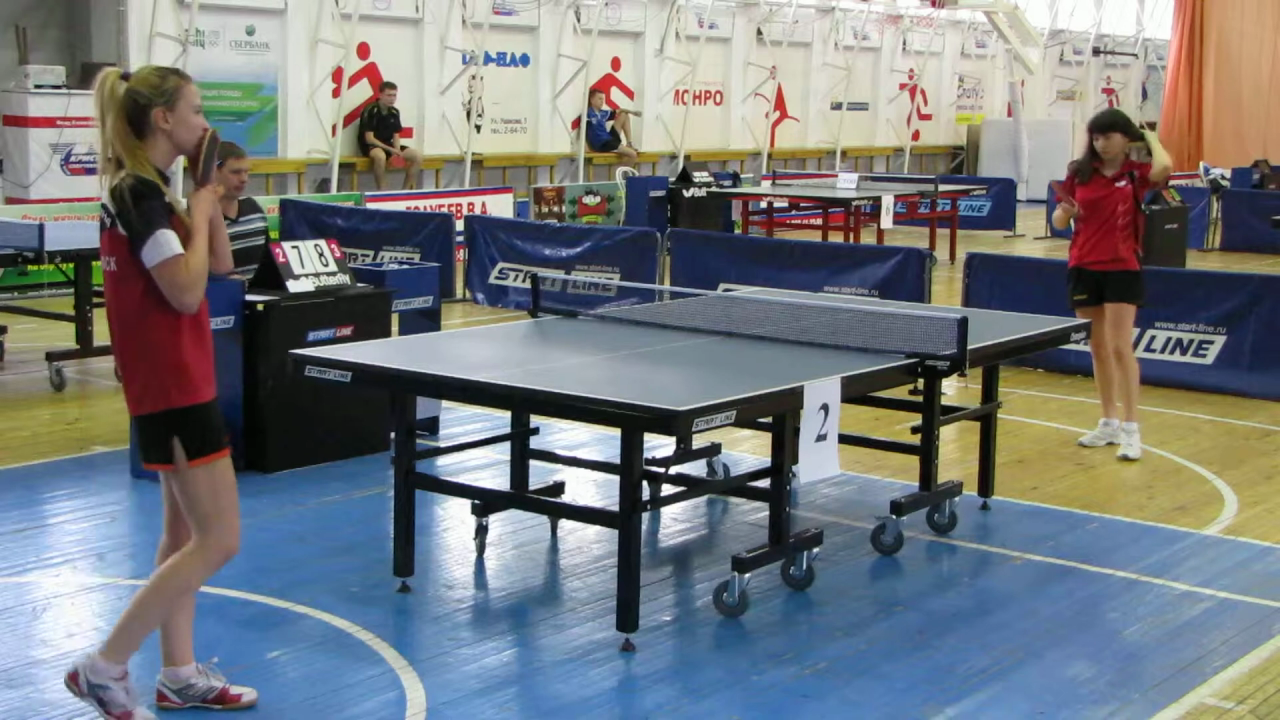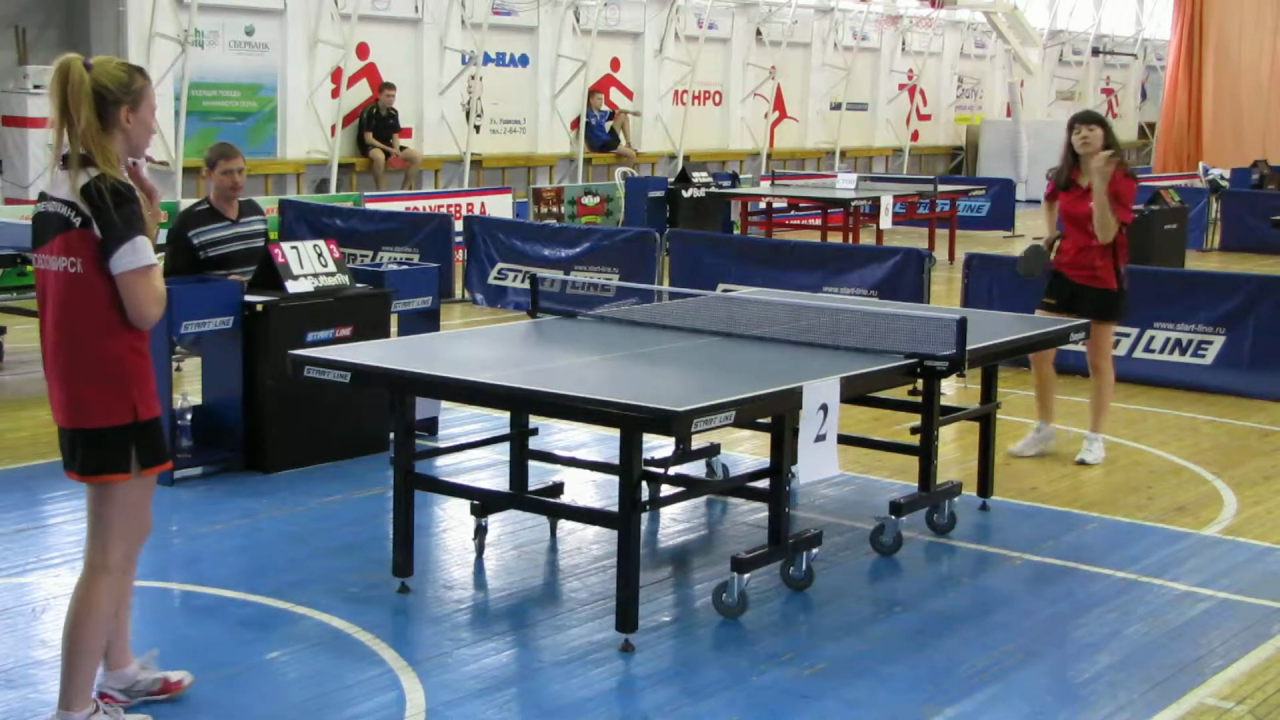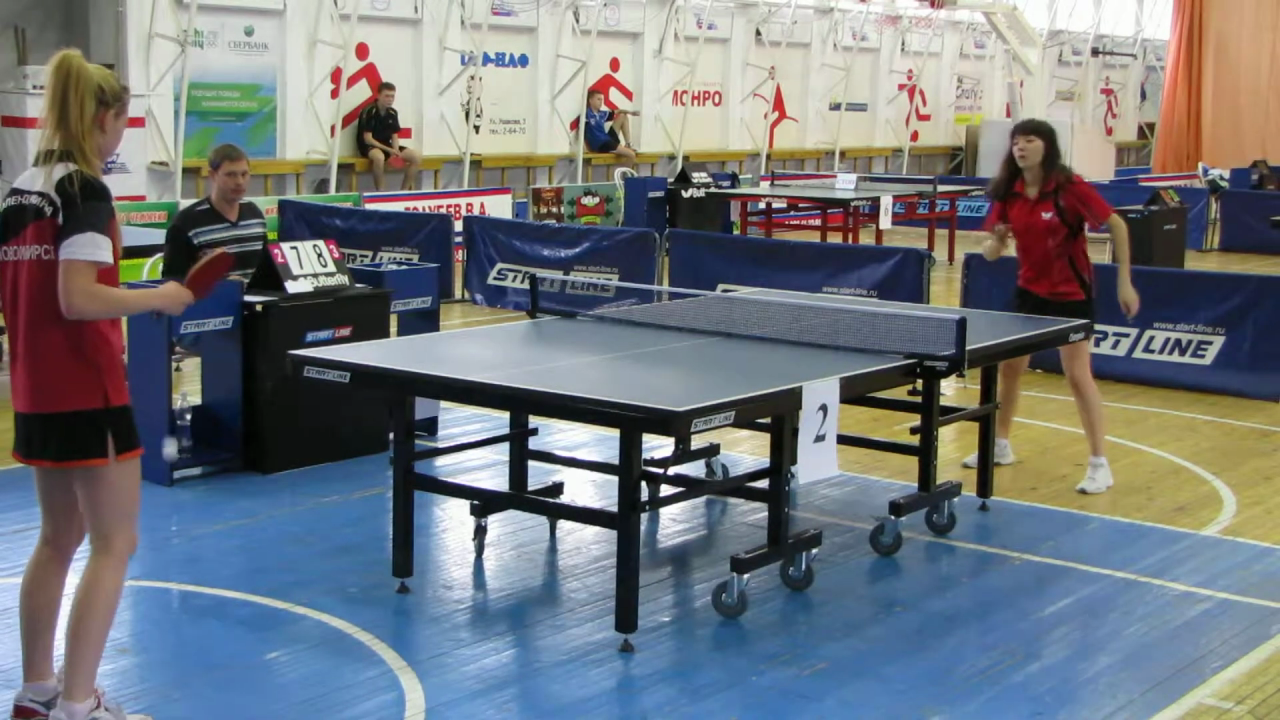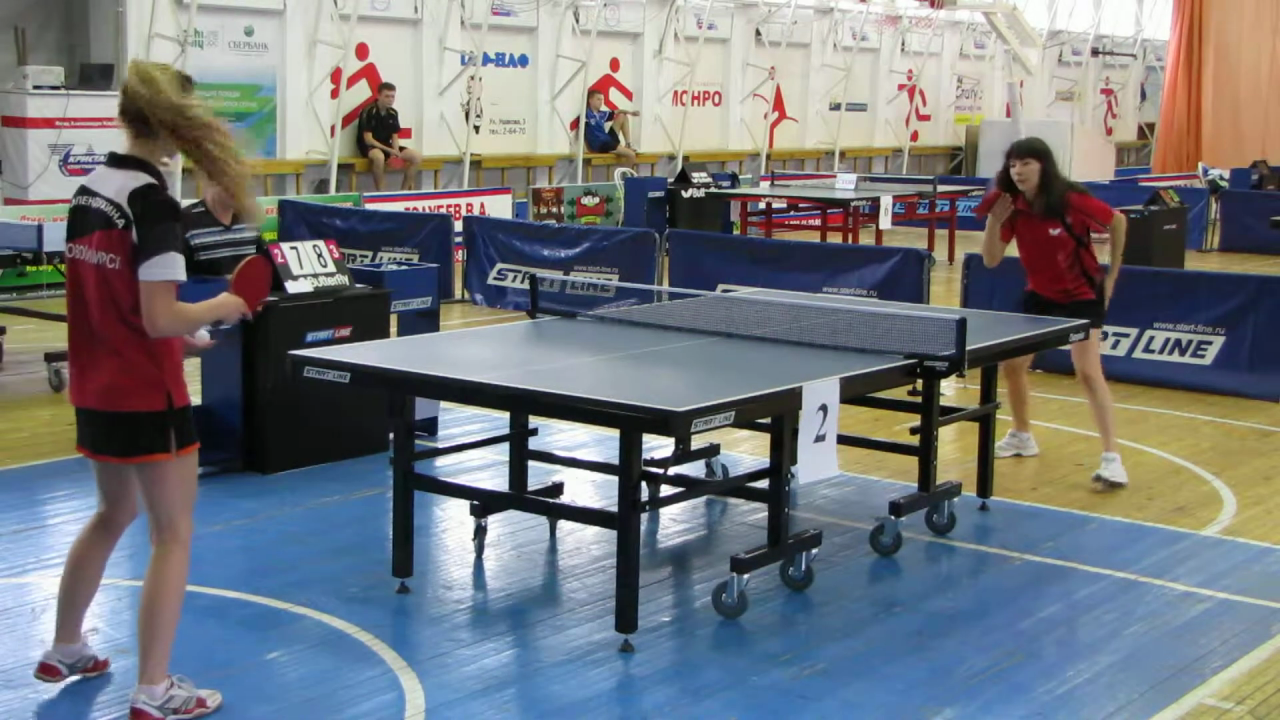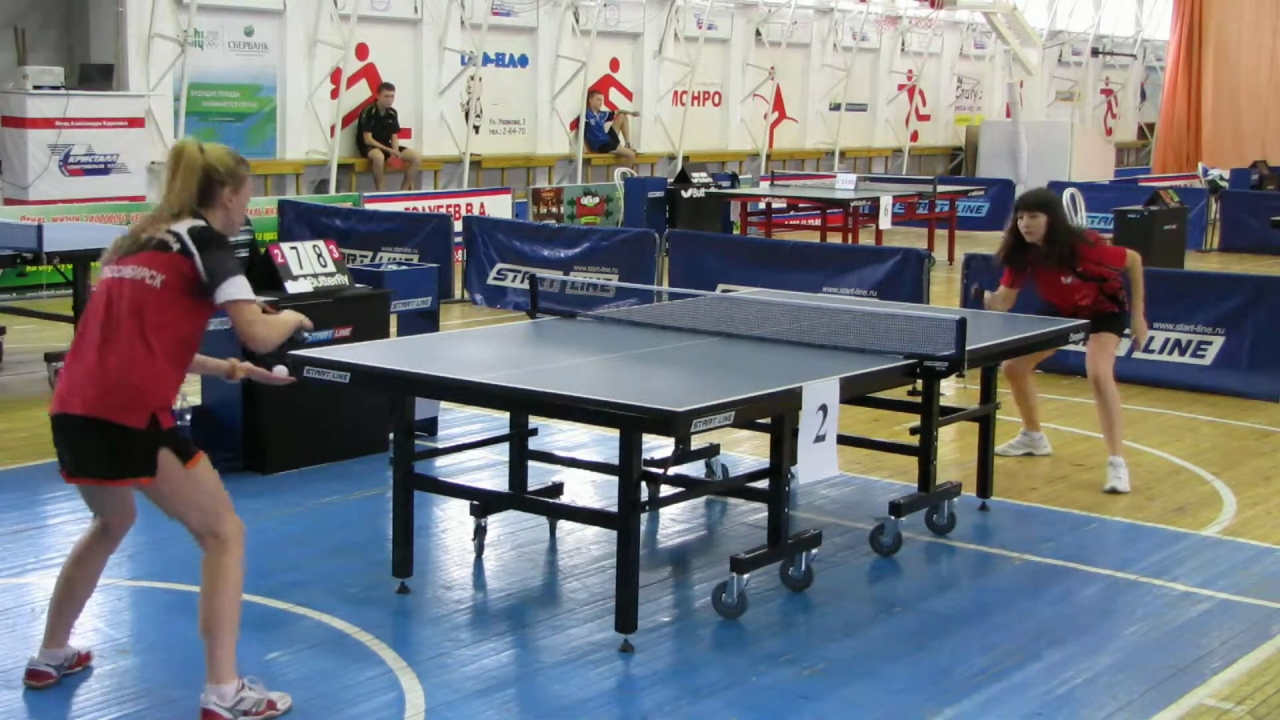
dt=1s
person 1, frame 1
left shoulder: (148, 189)
right shoulder: (138, 192)
left elbow: (222, 264)
right elbow: (187, 294)
left wrist: (210, 203)
right wrist: (199, 215)
left hip: (182, 383)
right hip: (171, 388)
left knee: (185, 534)
right knee: (219, 542)
right ankle: (102, 665)
person 1, frame 2
left shoulder: (58, 189)
right shoulder: (111, 194)
right elbow: (146, 309)
left wrist: (147, 215)
right wrist: (157, 269)
left hip: (77, 394)
right hip: (116, 397)
left knee: (127, 535)
right knee: (109, 558)
person 1, frame 3
right shoulder: (83, 190)
right elbow: (78, 299)
right wrist: (159, 298)
right hip: (85, 394)
left knee: (58, 539)
right knee: (115, 546)
person 1, frame 4
left shoulder: (88, 190)
right shoulder: (153, 203)
right elbow: (160, 319)
left wrist: (183, 329)
right wrist: (219, 308)
left hip: (94, 389)
right hip: (147, 396)
left knee: (113, 513)
right knee: (172, 536)
left ankle: (64, 648)
person 1, frame 5
left shoulder: (137, 240)
right shoulder: (202, 240)
right elbow: (259, 336)
left wrist: (221, 366)
right wrist: (289, 318)
left hip: (73, 410)
right hip: (130, 416)
left knee: (112, 523)
right knee: (223, 534)
left ankle: (50, 655)
person 2, frame 1
left shoulder: (1137, 173)
right shoulder: (1079, 172)
left elbow: (1164, 167)
right elbow: (1058, 222)
left wrist: (1150, 137)
right wrist: (1065, 212)
left hip: (1122, 269)
right hip: (1084, 269)
left knee: (1120, 347)
right knee: (1098, 349)
left ankle: (1131, 429)
right ankle: (1109, 423)
person 2, frame 2
left shoulder: (1121, 181)
right shoulder: (1062, 177)
left elbow: (1105, 235)
left wrist: (1099, 184)
left hip: (1102, 281)
right hip: (1064, 274)
left knee: (1098, 361)
right knee: (1039, 353)
left ankle: (1094, 438)
right ankle: (1043, 429)
person 2, frame 3
left shoulder: (1070, 188)
right shoulder: (1007, 194)
left elbow: (1117, 226)
right elbow: (992, 252)
left wrist: (1125, 283)
right wrist: (995, 242)
left hip: (1071, 294)
right hip: (1030, 291)
left knee: (1078, 377)
right knee: (1009, 367)
left ankle: (1099, 464)
right ankle: (1000, 444)
person 2, frame 4
left shoulder: (1071, 200)
right shoulder: (1011, 207)
left elbow: (1118, 221)
right elbow: (991, 261)
left wrist: (1111, 276)
right wrist: (994, 221)
left hip: (1081, 295)
right hip: (1040, 295)
left knee: (1088, 372)
right knee: (1011, 365)
left ankle: (1111, 459)
right ankle: (1022, 436)
person 2, frame 5
left shoulder: (1082, 246)
right shoulder: (1020, 253)
left elbow: (1133, 260)
right elbow: (1006, 300)
left wrist: (1138, 315)
right wrist: (993, 302)
left hip: (1104, 310)
right hip: (1062, 311)
left knee: (1099, 374)
right knee: (1012, 367)
left ankle: (1117, 464)
right ankle: (1033, 435)
